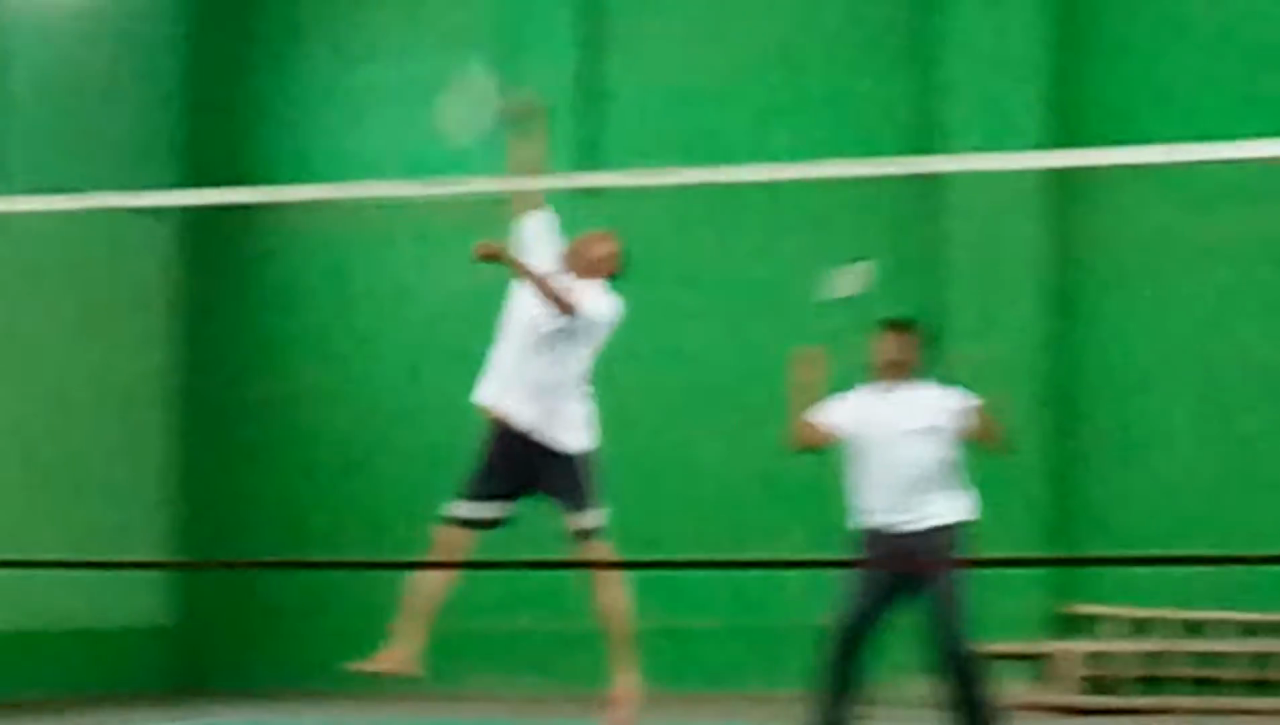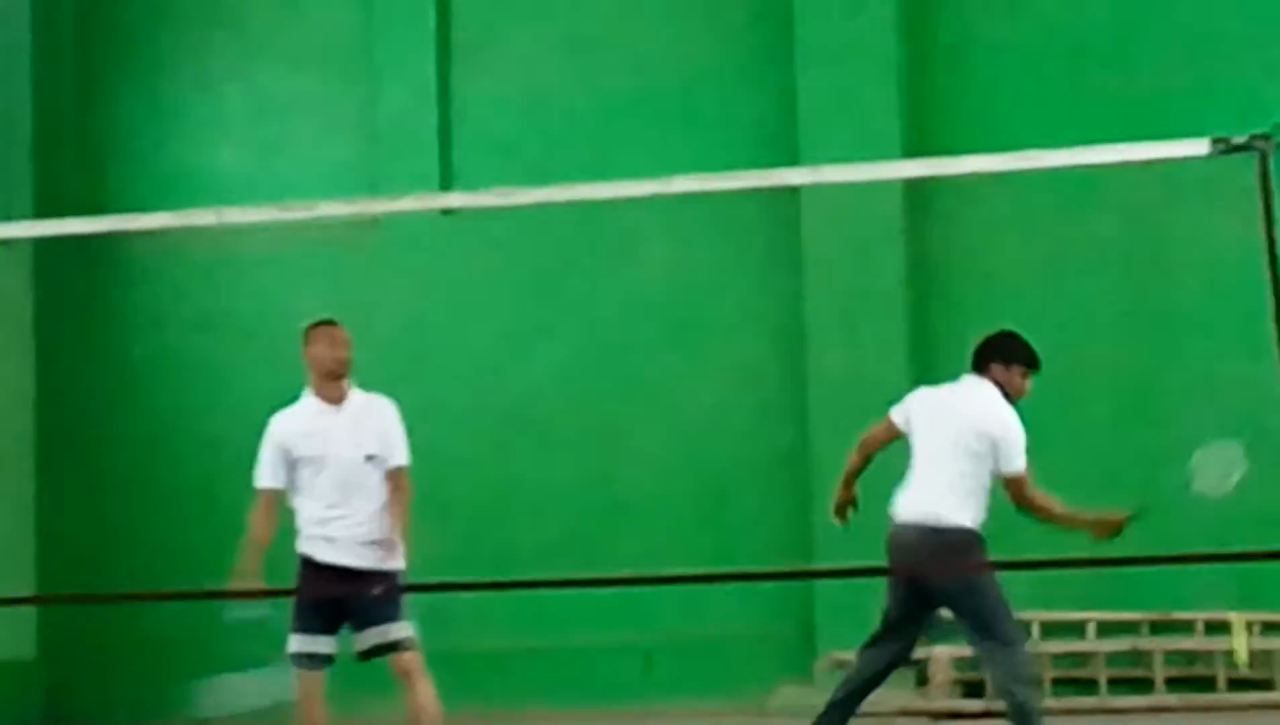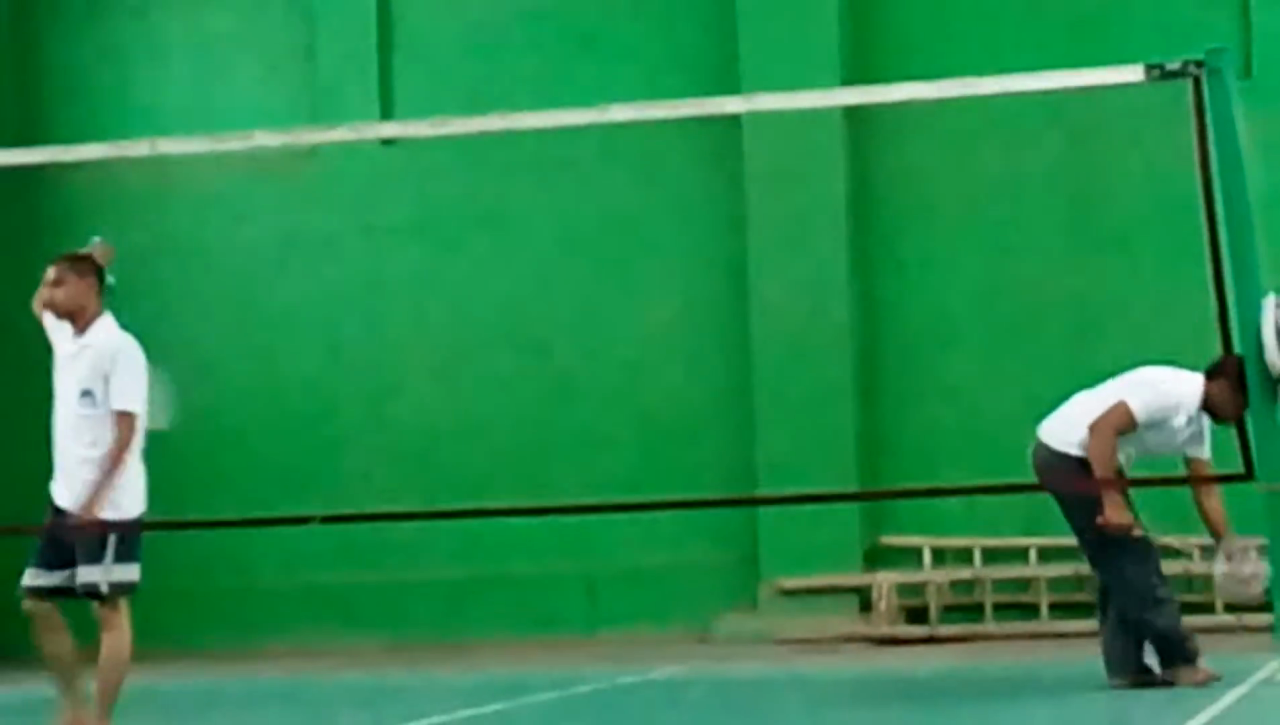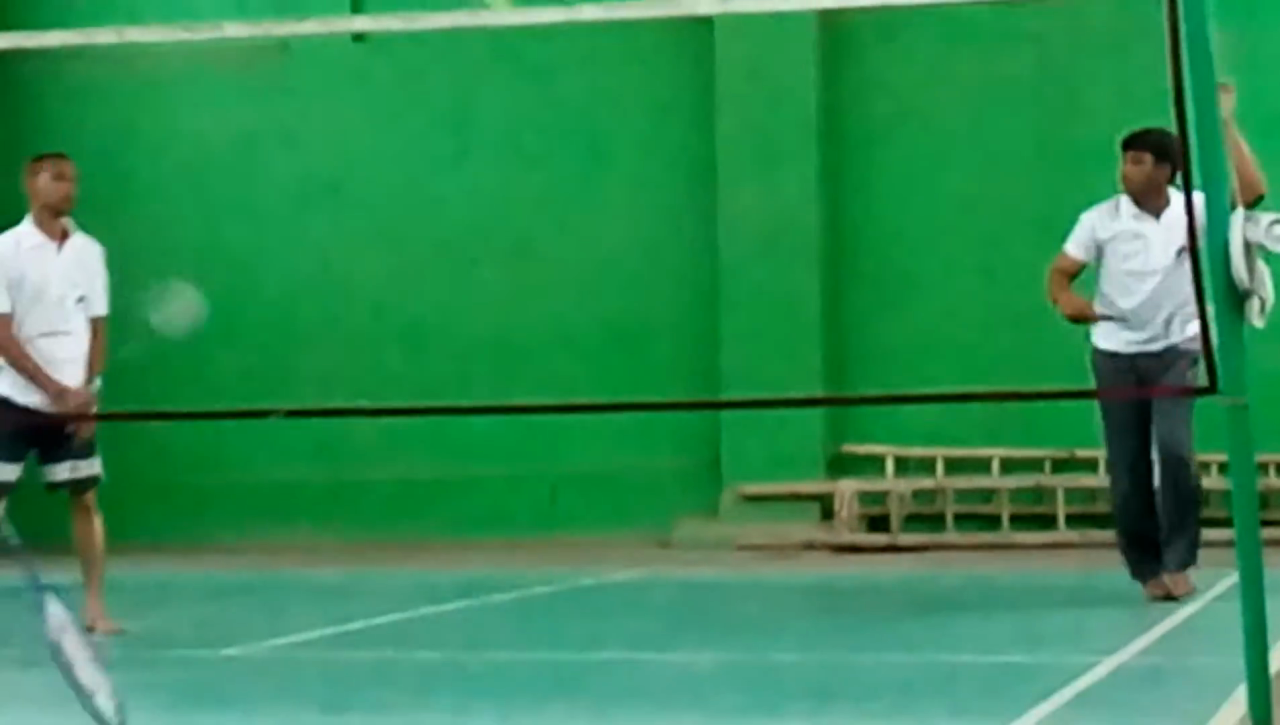
dt=1s
person 1, frame 1
left shoulder: (600, 305)
right shoulder: (541, 255)
left elbow: (567, 306)
right elbow: (528, 191)
left wrist: (512, 263)
right wrist: (531, 124)
left hip: (562, 441)
right hip: (509, 432)
left knee: (600, 557)
right knee: (449, 541)
right ankle: (404, 649)
person 1, frame 2
left shoulder: (380, 410)
right shoulder: (284, 426)
left elbow: (398, 482)
right elbow: (265, 506)
left wrist: (395, 537)
right wrist: (249, 571)
left hip: (375, 563)
right hip: (319, 562)
left knee: (407, 666)
right knee: (307, 677)
person 1, frame 3
left shoulder: (120, 348)
right shoulder: (65, 339)
left elbow: (126, 429)
right elbow: (39, 305)
left wrist: (94, 496)
right wrist: (88, 259)
left hip: (110, 504)
right hip: (66, 501)
left knee: (109, 610)
right knee: (37, 603)
person 1, frame 4
left shoulder: (91, 252)
left elbow: (96, 332)
left wrist: (85, 395)
right wrist: (53, 389)
left hip: (72, 401)
left knee: (85, 500)
left ankle: (94, 605)
person 2, frame 1
left shoulder: (945, 400)
right shoulder: (849, 406)
left elbow: (991, 435)
right elbow: (804, 440)
left wrist: (987, 423)
right wrist: (805, 384)
left hip: (936, 536)
right hip: (882, 540)
left knee: (952, 643)
right knee: (849, 634)
person 2, frame 2
left shoulder: (927, 398)
right shoulder: (1002, 419)
left elbow: (867, 444)
right elbow: (1025, 498)
left wrist: (844, 489)
right wrist: (1089, 523)
left hip: (905, 535)
right hip: (950, 540)
left knee: (891, 642)
right knee: (1002, 643)
person 2, frame 3
left shoulder: (1199, 423)
right shoulder: (1169, 392)
left elbow: (1207, 491)
right elbow: (1101, 429)
right wrist: (1113, 503)
left hip: (1082, 457)
right hip: (1064, 452)
left knee: (1122, 562)
right knee: (1135, 555)
left ankle: (1126, 665)
right ankle: (1180, 661)
person 2, frame 4
left shoulder: (1195, 210)
right shoulder: (1099, 220)
left elbow: (1254, 196)
right elbow: (1059, 275)
left wrist: (1227, 128)
right wrist: (1068, 302)
left hip: (1175, 350)
right hip: (1116, 357)
left knee: (1177, 454)
right knee: (1127, 469)
left ankle: (1178, 563)
right ankle: (1150, 567)
